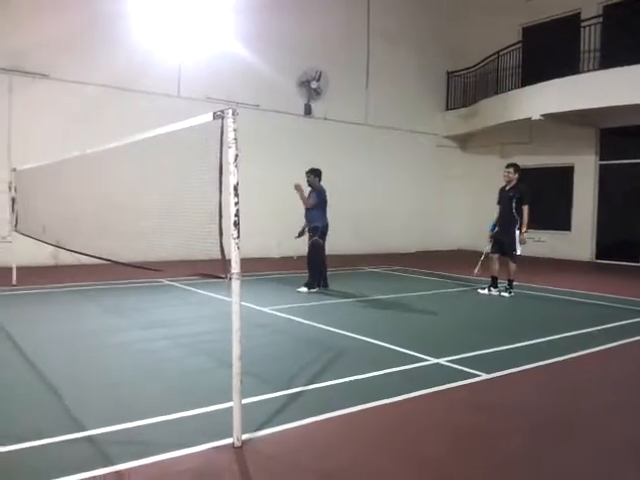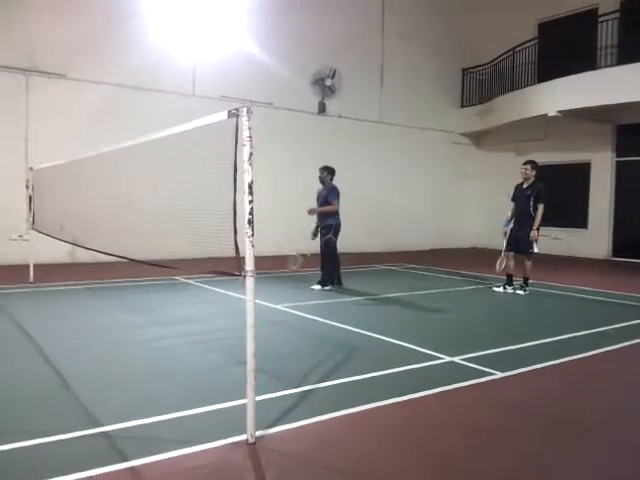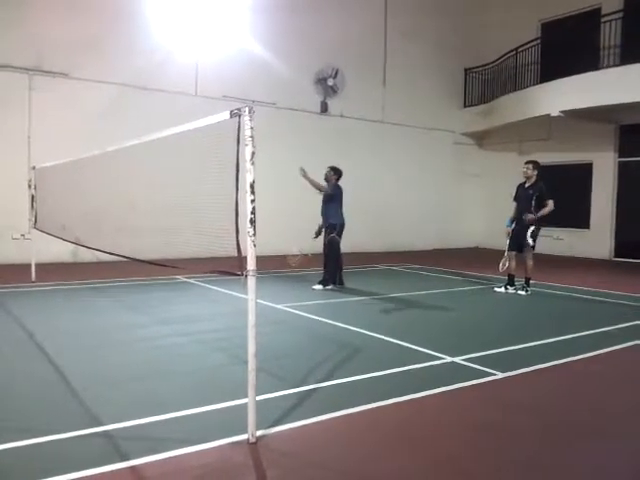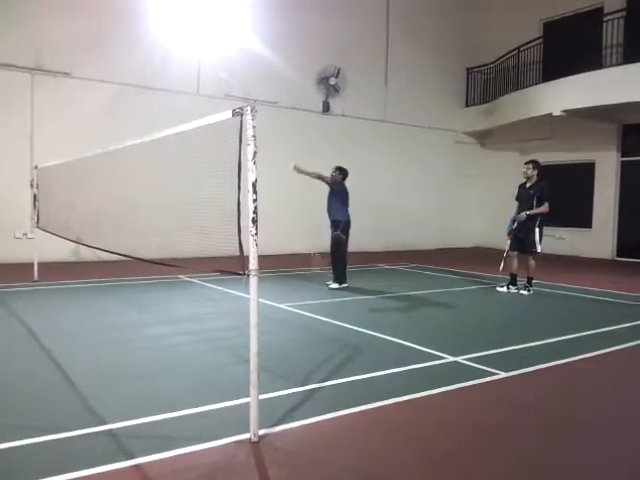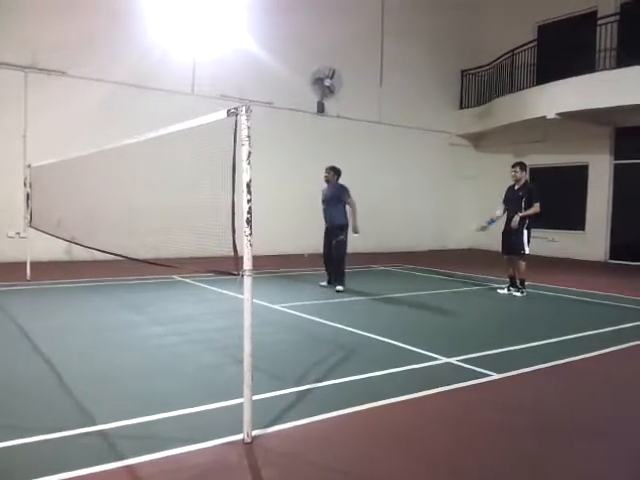
dt=0.5s
person 1, frame 1
left shoulder: (521, 190)
right shoulder: (502, 190)
left elbow: (525, 211)
left wrist: (523, 231)
right wrist: (493, 228)
left hip: (513, 230)
right hip: (500, 229)
left knee: (511, 258)
right knee: (494, 256)
left ankle: (510, 288)
right ankle: (493, 286)
person 1, frame 2
left shoulder: (538, 188)
right shoulder: (518, 187)
left elbow: (540, 209)
left wrist: (535, 228)
right wrist: (506, 224)
left hip: (529, 229)
right hip: (516, 227)
left knee: (527, 256)
right knee: (509, 254)
left ankle: (525, 285)
right ankle: (509, 284)
person 1, frame 3
left shoulder: (540, 187)
right shoulder: (520, 187)
left elbow: (550, 206)
left wrist: (535, 216)
right wrist: (509, 224)
left hip: (531, 226)
right hip: (518, 226)
left knee: (528, 255)
right knee: (511, 254)
left ankle: (527, 286)
right ankle: (510, 284)
person 1, frame 4
left shoulder: (542, 187)
right shoulder: (521, 187)
left elbow: (545, 208)
left wrist: (527, 213)
right wrist: (511, 224)
left hip: (533, 227)
right hip: (519, 226)
left knee: (530, 256)
right knee: (512, 253)
left ankle: (529, 285)
right ankle: (512, 284)
person 1, frame 5
left shoulder: (530, 188)
right shoulder: (510, 189)
left elbow: (536, 208)
right elbow: (502, 209)
left wrist: (519, 215)
right wrist: (489, 222)
left hip: (521, 228)
right hip: (508, 228)
left knee: (520, 257)
right knee: (508, 257)
left ankle: (521, 287)
right ankle: (512, 285)
person 2, frame 1
left shoulder: (318, 190)
right shoulder: (314, 191)
left elbow: (308, 204)
left wrist: (300, 191)
right wrist: (304, 227)
left hip: (318, 227)
right hip: (315, 227)
left knee: (313, 256)
right knee: (319, 256)
left ankle: (311, 284)
right ankle: (322, 283)
person 2, frame 2
left shoulder: (332, 189)
right shoulder: (321, 191)
left elbow: (335, 207)
left wrist: (317, 209)
right wrist: (316, 227)
left hip: (331, 225)
right hip: (324, 226)
left knee: (327, 254)
right knee: (331, 254)
left ankle: (325, 282)
right ankle: (335, 281)
person 2, frame 3
left shoulder: (335, 188)
right shoulder: (328, 189)
left elbow: (321, 188)
left wrist: (306, 177)
right wrist: (320, 226)
left hip: (336, 225)
right hip: (330, 225)
left knee: (330, 254)
right knee: (334, 254)
left ankle: (326, 282)
right ankle: (337, 281)
person 2, frame 4
left shoulder: (338, 184)
right shoulder: (336, 188)
left elbow: (321, 176)
left wrist: (302, 171)
left hip: (340, 223)
right hip: (339, 223)
left knee: (337, 252)
right knee: (337, 252)
left ankle: (340, 280)
right ankle: (338, 279)
person 2, frame 5
left shoulder: (340, 188)
right shoulder: (325, 191)
left elbow: (352, 204)
left wrist: (354, 223)
left hip: (339, 226)
right hip: (329, 226)
left knee: (338, 254)
right knee: (327, 255)
left ankle: (339, 282)
right ankle: (331, 280)
